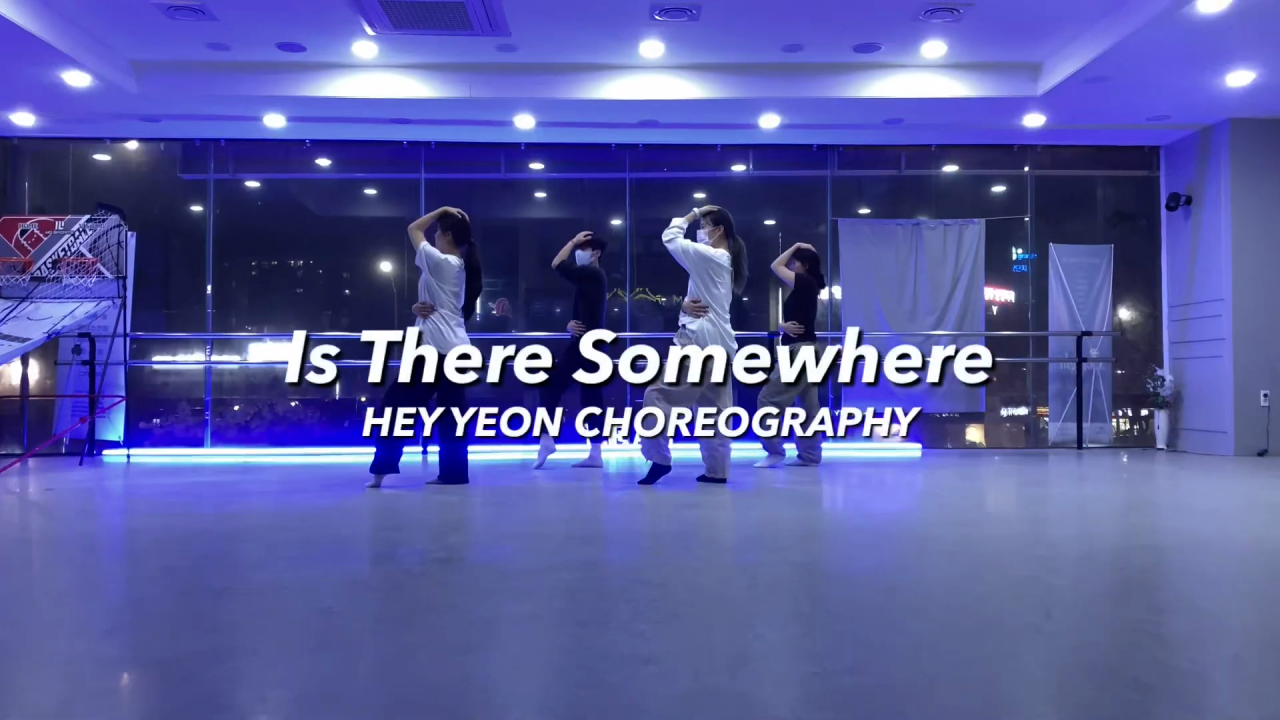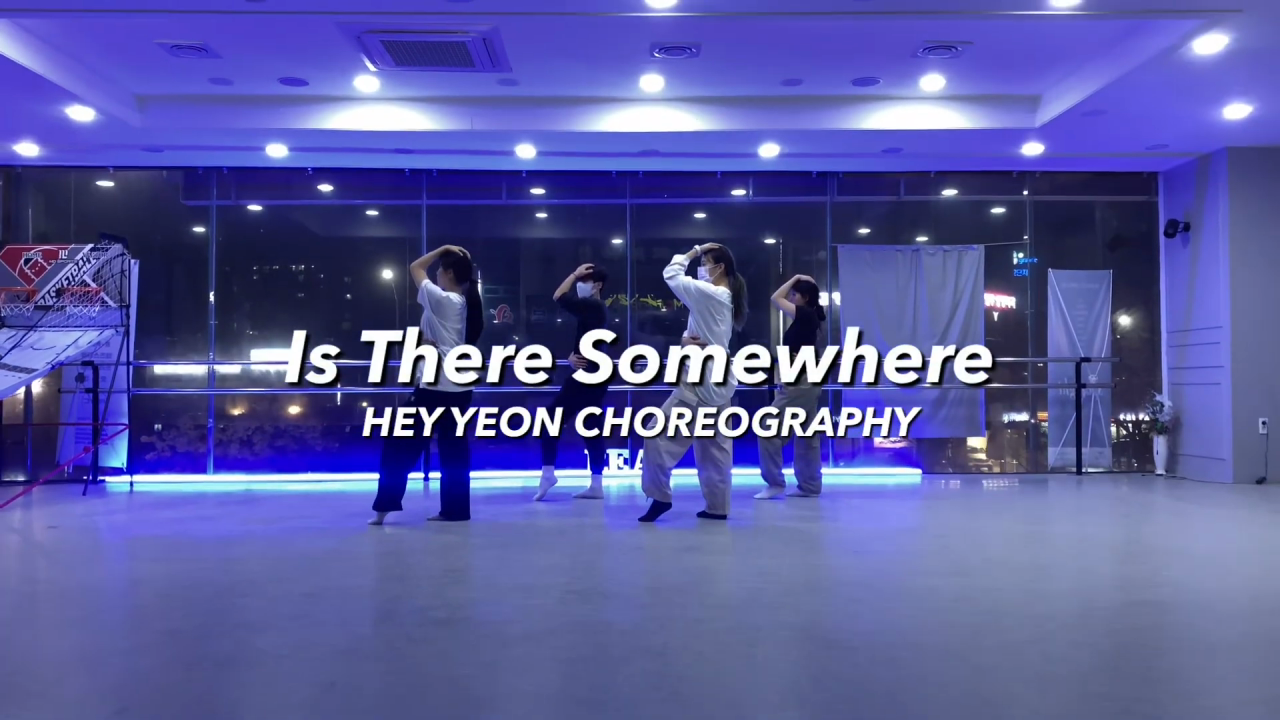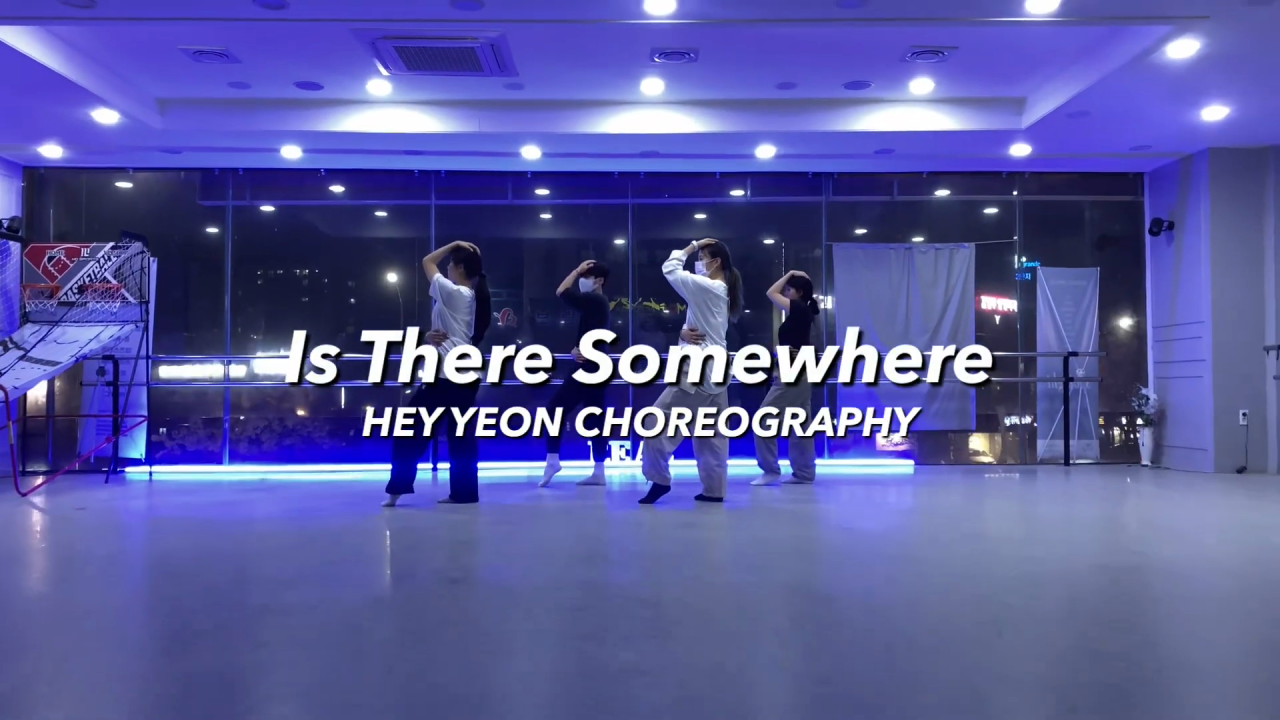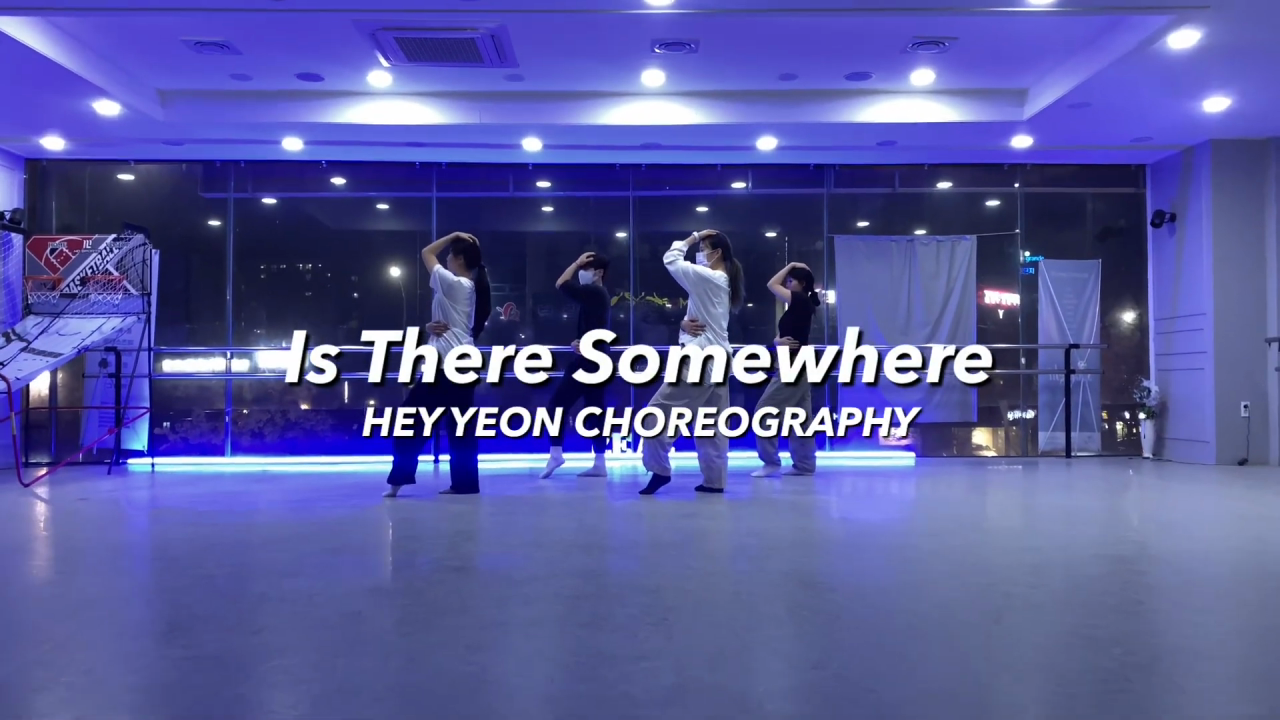
dt=0.7s
person 1, frame 1
left shoulder: (438, 261)
right shoulder: (463, 267)
left elbow: (413, 229)
left wrist: (442, 211)
right wrist: (420, 308)
left hip: (434, 349)
right hip: (457, 349)
left knee: (397, 406)
right knee: (451, 413)
left ankle: (383, 469)
right ankle: (453, 472)
person 1, frame 2
left shoulder: (440, 299)
right shoulder: (465, 303)
left elbow: (415, 267)
left wrist: (443, 249)
right wrist: (425, 344)
left hip: (437, 386)
right hip: (459, 386)
left knee: (399, 444)
right knee: (453, 449)
left ankle: (385, 507)
right ankle: (454, 508)
person 1, frame 3
left shoulder: (451, 292)
right shoulder: (474, 297)
left elbow: (427, 262)
left wrist: (454, 245)
right wrist: (434, 336)
left hip: (446, 375)
right knee: (460, 435)
left ankle: (397, 489)
right ankle: (463, 491)
person 1, frame 4
left shoulder: (452, 283)
right shoulder: (473, 288)
left elbow: (427, 253)
left wrist: (453, 236)
right wrist: (432, 327)
right knee: (460, 426)
left ankle: (399, 480)
right ankle: (465, 482)
person 2, frame 1
left shoulder: (708, 257)
right shoulder: (726, 262)
left elbow: (670, 238)
left wrist: (694, 213)
right wrist: (686, 304)
left hip: (700, 342)
right hip: (719, 343)
left knee: (658, 396)
right knee: (715, 411)
left ankle: (660, 459)
right ankle: (717, 470)
person 2, frame 2
left shoulder: (709, 294)
right shoulder: (726, 299)
left elbow: (671, 274)
left wrist: (695, 250)
right wrist: (686, 339)
left hip: (700, 380)
right hip: (719, 381)
left knee: (659, 435)
right knee: (715, 447)
left ankle: (660, 496)
right ankle: (717, 506)
person 2, frame 3
left shoulder: (706, 287)
right shoulder: (723, 292)
left elbow: (670, 269)
left wrist: (693, 246)
right wrist: (685, 332)
right knee: (711, 433)
left ankle: (659, 480)
right ankle: (714, 489)
person 2, frame 4
left shoulder: (707, 278)
right shoulder: (724, 283)
left elbow: (671, 259)
left wrist: (694, 237)
right wrist: (686, 323)
left knee: (659, 410)
left ankle: (659, 470)
right ankle: (714, 480)
person 3, frame 1
left shoulder: (591, 274)
right shoulder: (592, 278)
left elbow: (557, 264)
left wrist: (573, 241)
right wrist: (570, 325)
left knee: (550, 388)
right knee: (592, 398)
left ankle: (546, 440)
right ankle: (595, 454)
person 3, frame 2
left shoulder: (592, 305)
right shoulder: (594, 309)
left elbow: (558, 297)
right elbow: (582, 345)
left wrist: (574, 274)
right wrist: (572, 357)
right knee: (592, 429)
left ankle: (548, 473)
right ankle: (596, 485)
person 3, frame 3
left shoulder: (594, 300)
right shoulder: (597, 304)
left elbow: (561, 292)
left wrist: (577, 269)
right wrist: (575, 350)
left knee: (555, 409)
right knee: (594, 419)
left ankle: (552, 460)
right ankle: (598, 472)
person 3, frame 4
left shoulder: (594, 292)
right shoulder: (597, 296)
left elbow: (561, 284)
left wrist: (577, 262)
right wrist: (577, 343)
left knee: (558, 403)
right knee: (594, 411)
left ankle: (556, 453)
right ankle: (599, 463)
person 4, frame 1
left shoulder: (806, 283)
right shoulder: (805, 288)
left elbow: (776, 266)
right elbow: (793, 318)
left wrist: (796, 246)
right wrist: (784, 327)
left hip: (799, 352)
left knee: (768, 400)
right knee: (808, 406)
left ankle: (775, 452)
right ankle: (810, 455)
person 4, frame 2
left shoulder: (806, 315)
right shoulder: (806, 319)
left elbow: (775, 298)
right elbow: (790, 350)
left wrist: (795, 278)
left hip: (799, 384)
right hip: (806, 383)
right knee: (807, 437)
left ankle: (775, 484)
right ankle: (810, 485)
person 4, frame 3
left shoulder: (800, 309)
right shoulder: (802, 314)
left elbow: (771, 293)
right elbow: (784, 342)
left wrist: (790, 274)
right wrist: (779, 350)
right hip: (800, 374)
left ankle: (770, 471)
right ankle: (804, 473)
person 4, frame 4
left shoulder: (801, 301)
right shoulder: (799, 307)
left elbow: (772, 285)
right elbow: (779, 335)
left wrist: (791, 265)
right wrist: (779, 341)
right knee: (801, 417)
left ankle: (771, 462)
right ankle: (804, 464)
